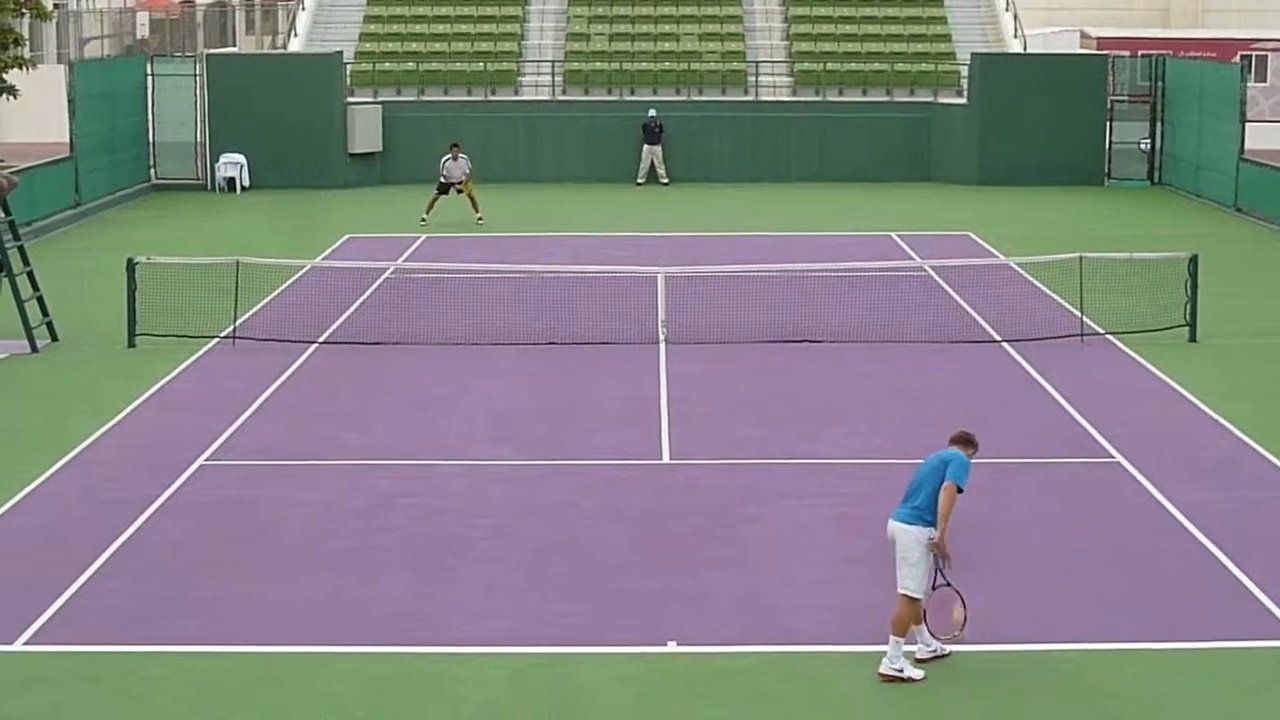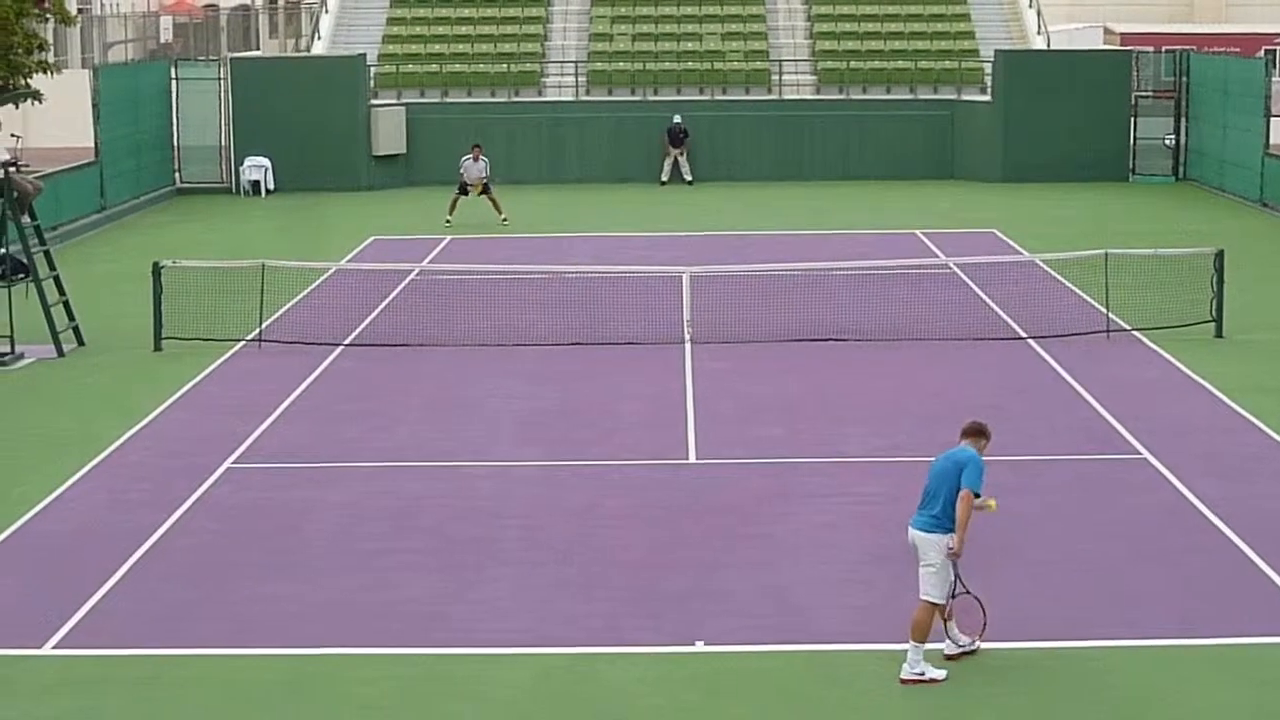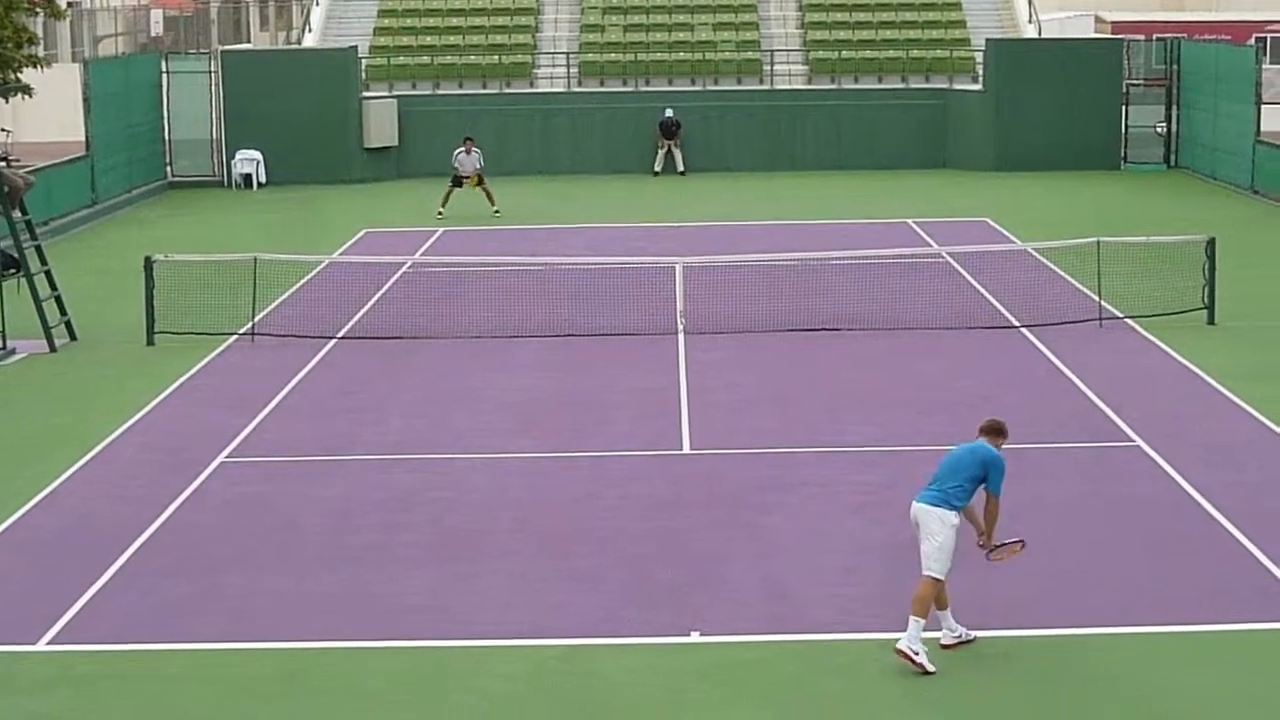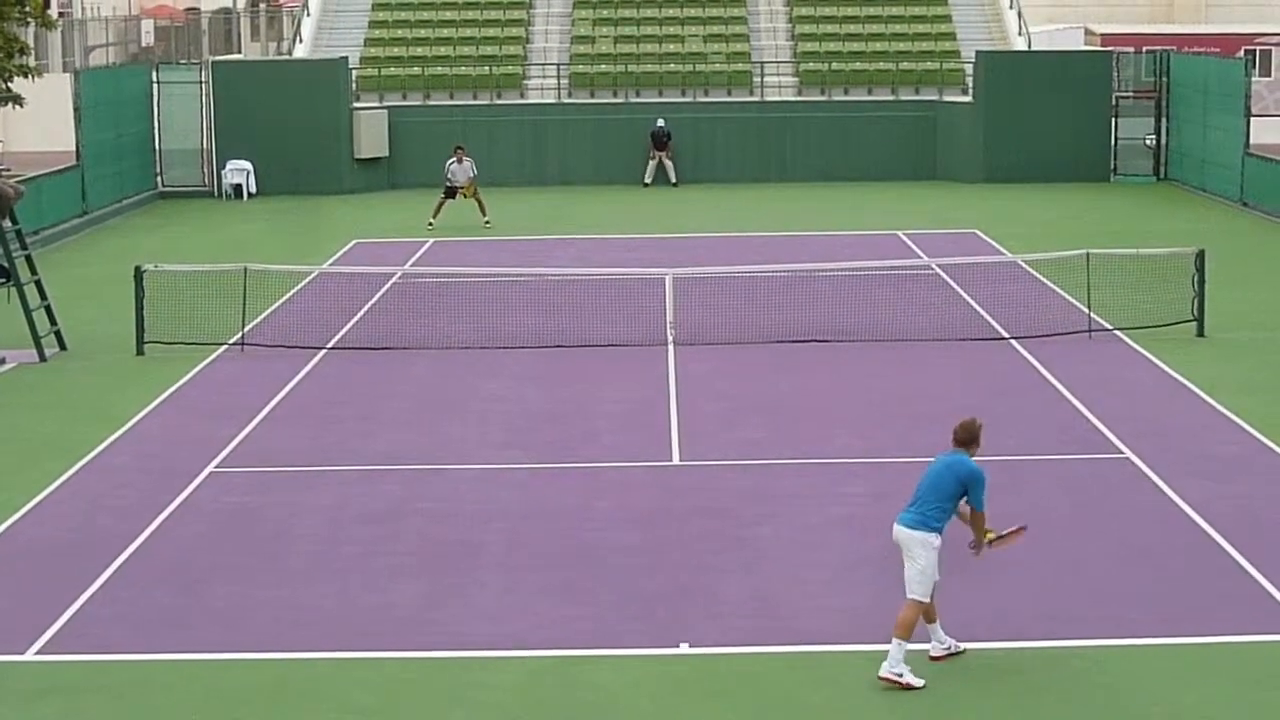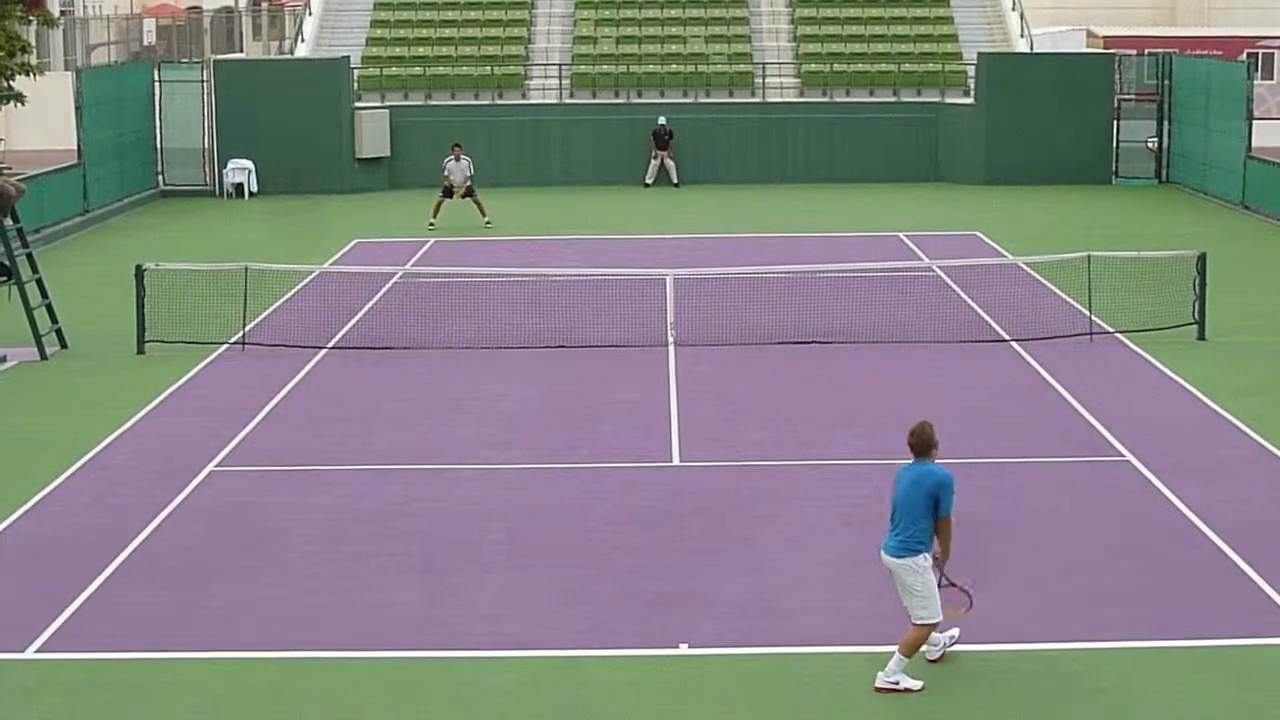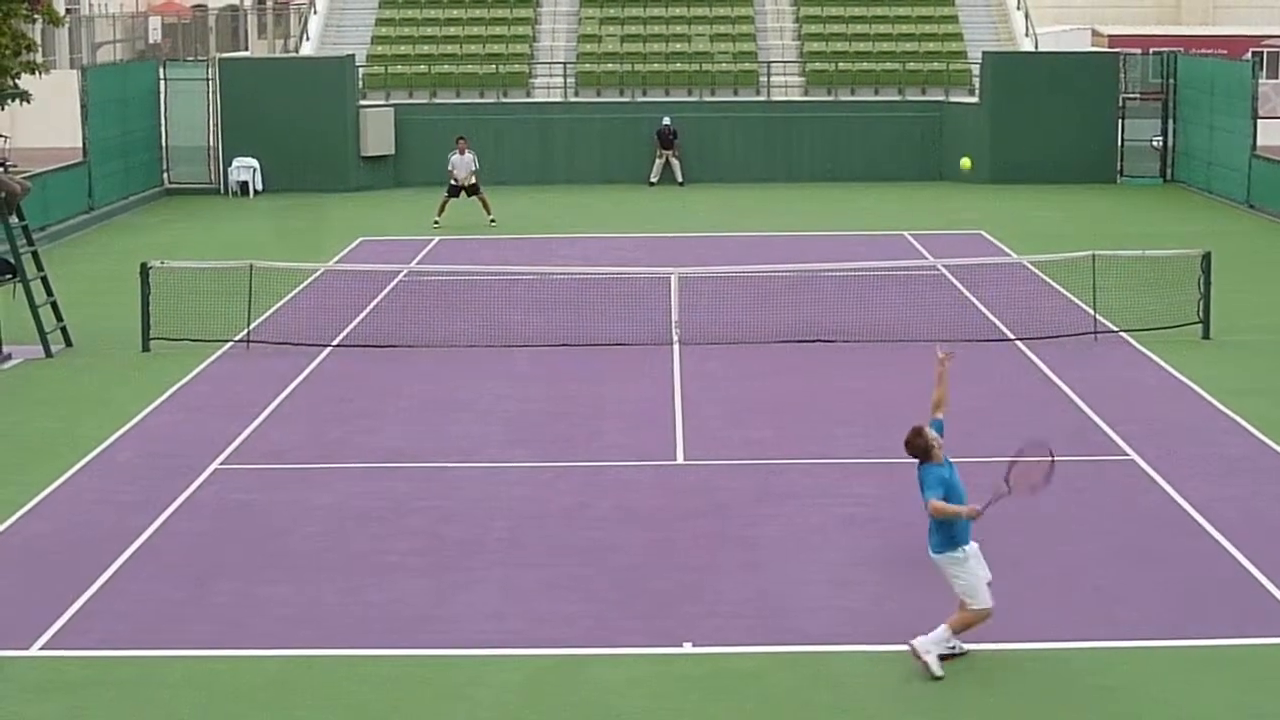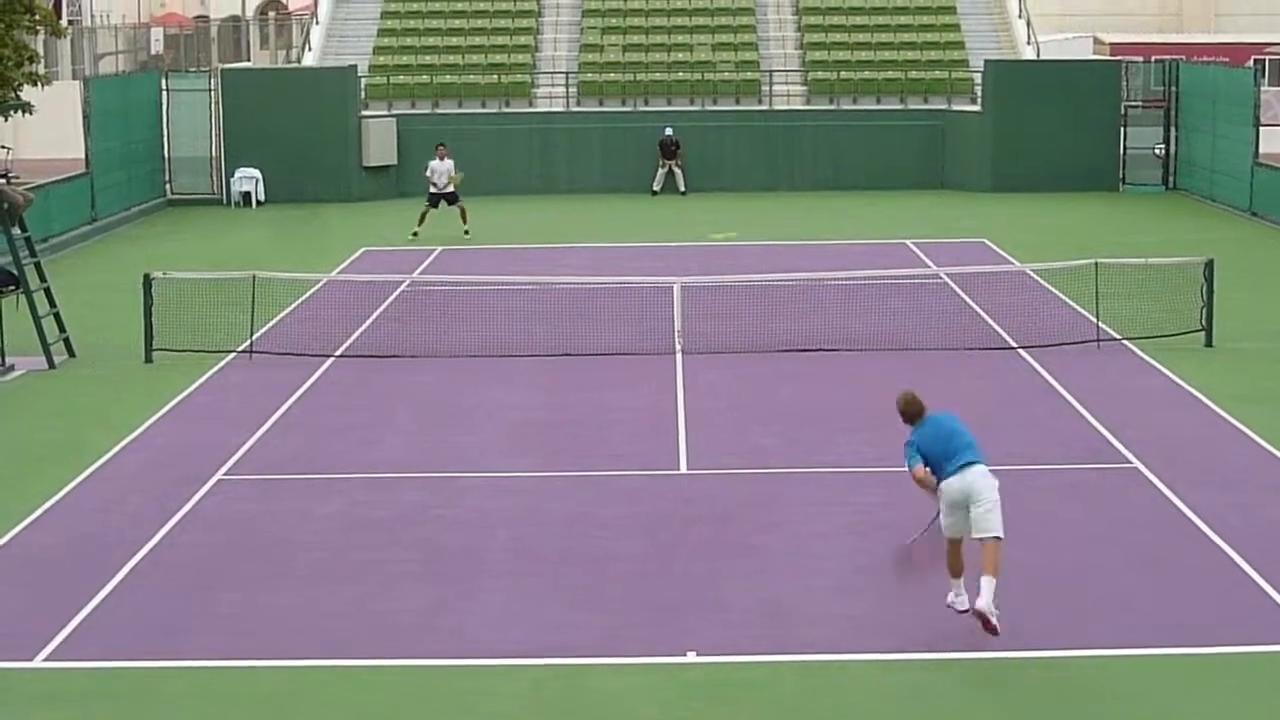
dt=0.7s
person 1, frame 1
left shoulder: (935, 458)
right shoulder: (960, 459)
right elbow: (948, 489)
left wrist: (938, 545)
right wrist: (941, 531)
left hip: (899, 522)
right hip: (913, 529)
left knee: (915, 590)
right knee: (908, 595)
left ankle: (926, 645)
right ankle: (892, 662)
person 1, frame 2
left shoulder: (945, 457)
right shoulder: (973, 459)
right elbow: (964, 497)
left wrist: (975, 506)
right wrist: (960, 539)
left hip: (920, 526)
right hip: (935, 535)
left knee: (943, 589)
right knee: (930, 600)
left ankle: (955, 642)
right ankle: (913, 666)
person 1, frame 3
left shoulder: (962, 450)
right shoulder: (994, 458)
right elbow: (992, 503)
left wrist: (980, 530)
right wrist: (988, 537)
left hip: (921, 505)
right hip: (939, 513)
left knee: (937, 574)
right knee: (932, 577)
left ankle: (951, 631)
right ankle: (911, 641)
person 1, frame 4
left shoulder: (941, 461)
right shoulder: (973, 471)
right elbow: (977, 514)
left wrist: (975, 527)
right wrist: (979, 540)
left hip: (903, 525)
right hip: (921, 534)
left knee: (926, 589)
right knee: (916, 599)
left ankle: (940, 643)
right ankle: (893, 665)
person 1, frame 5
left shoulder: (903, 474)
right shoulder: (942, 478)
right elbow: (943, 524)
right wrist: (944, 554)
left hip: (893, 551)
right hip: (911, 557)
left knee: (922, 607)
right knee: (925, 621)
left ankle: (935, 644)
right ankle: (889, 676)
person 1, frame 6
left shoulder: (932, 456)
right shoulder: (933, 475)
left elbow: (938, 407)
right elbow: (934, 507)
left wrist: (941, 369)
right wrist: (963, 511)
left hip: (961, 545)
right hip: (951, 551)
left knee: (980, 586)
right knee: (979, 610)
left ankle: (946, 643)
right ankle: (928, 643)
person 1, frame 7
left shoulder: (914, 442)
right shoulder: (946, 417)
left elbow: (920, 476)
left wrist: (936, 490)
left hip: (951, 486)
right hip: (978, 475)
left knee: (954, 541)
right knee: (990, 543)
left ankle: (959, 597)
right ankle: (985, 602)
